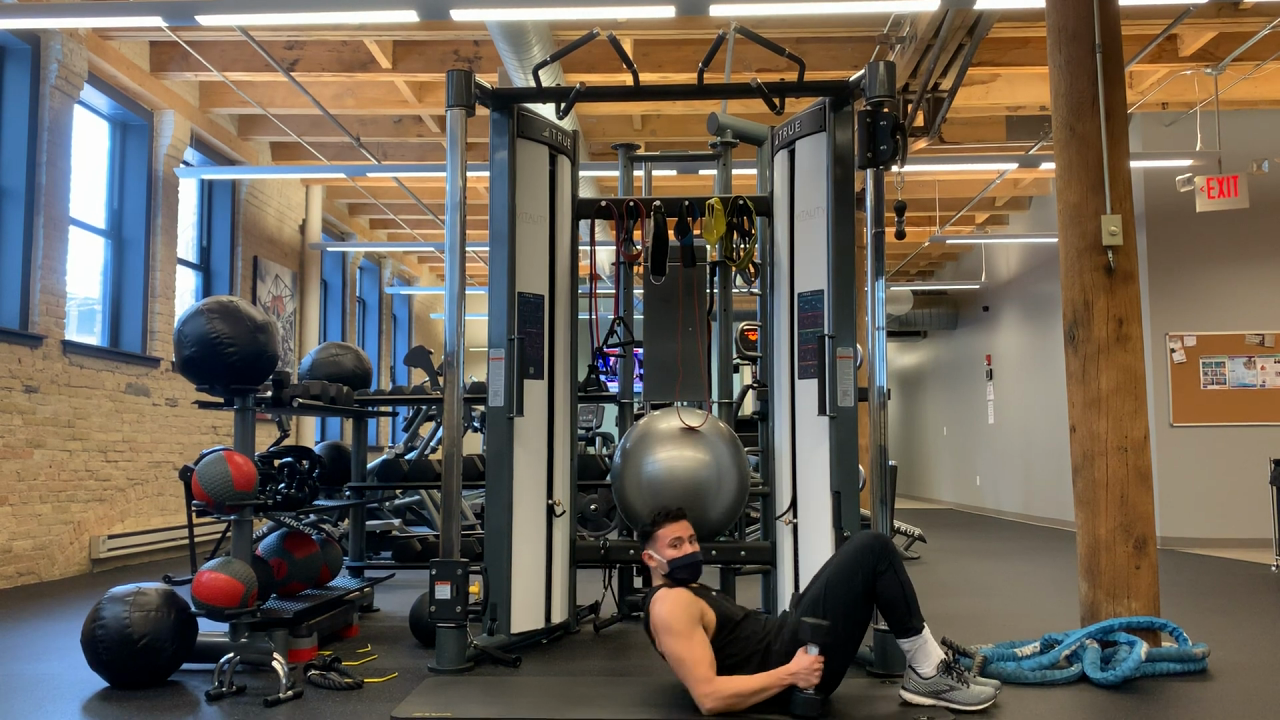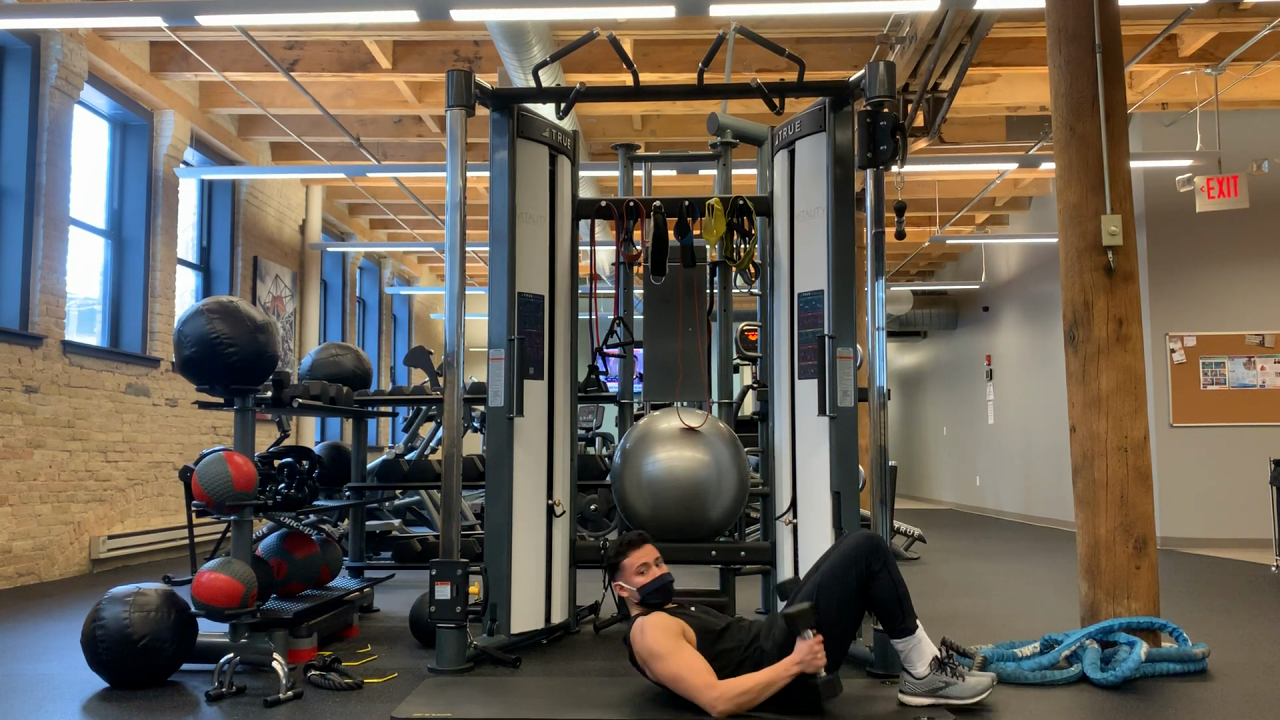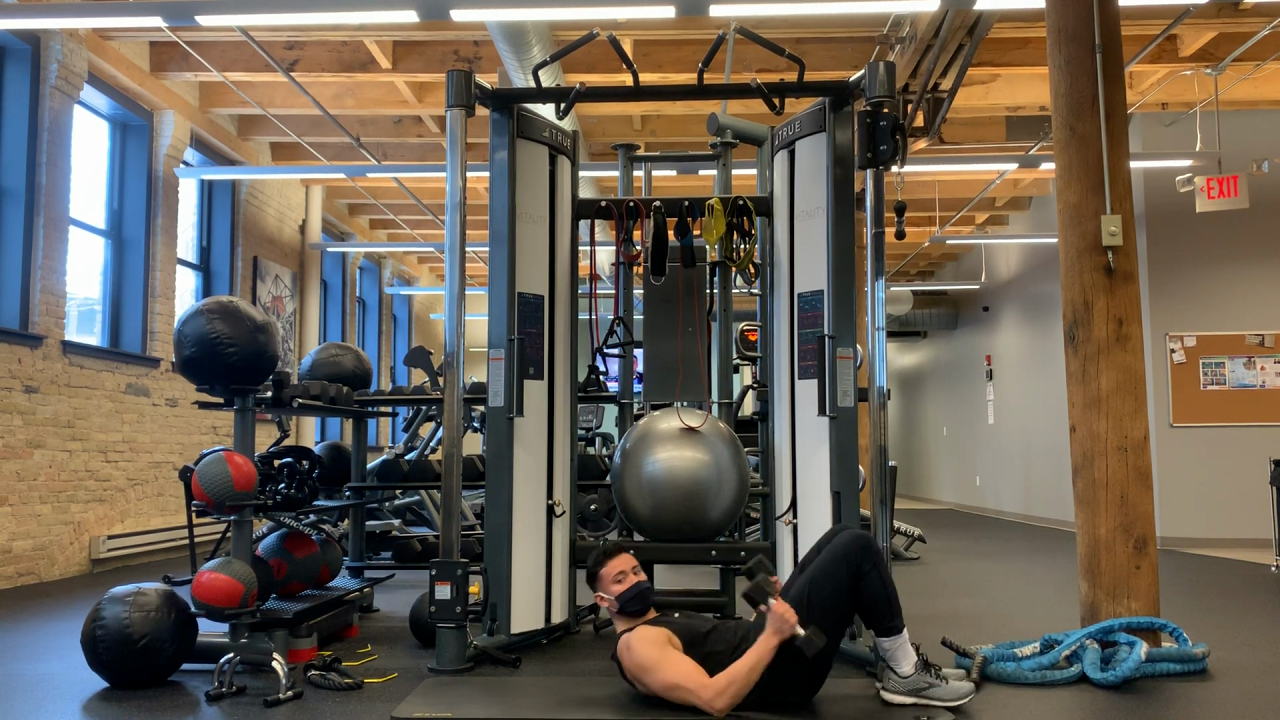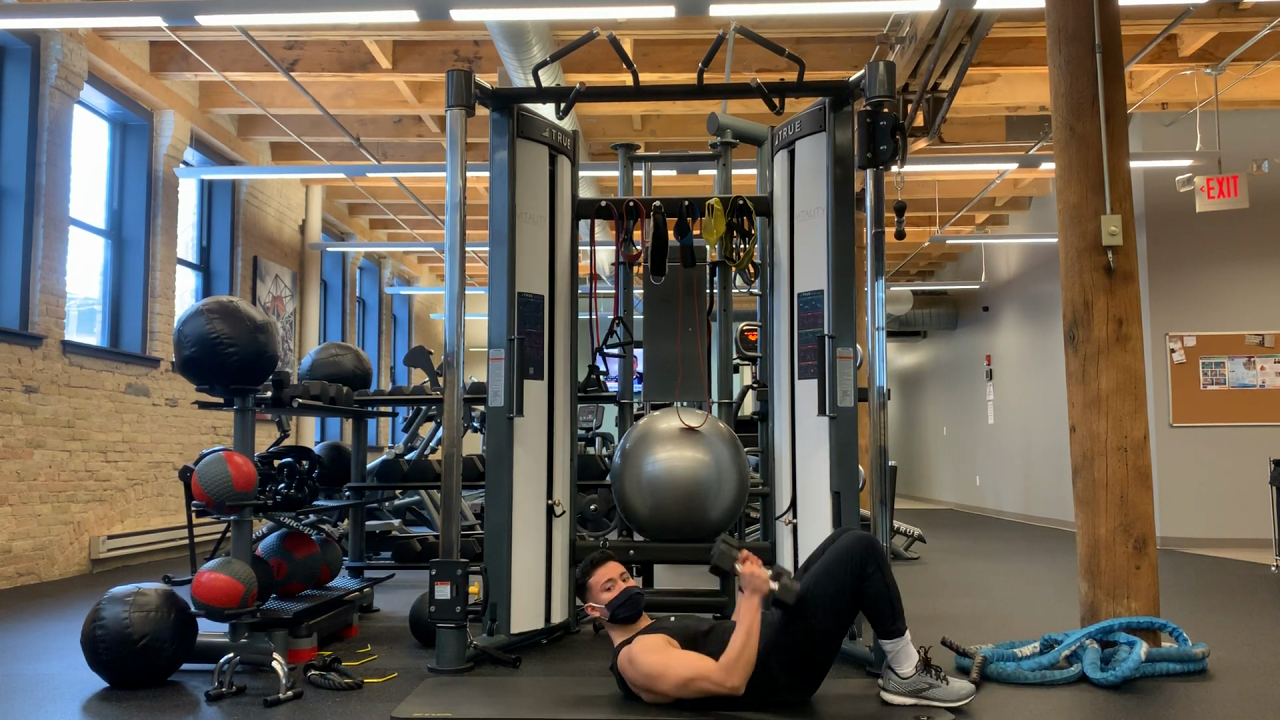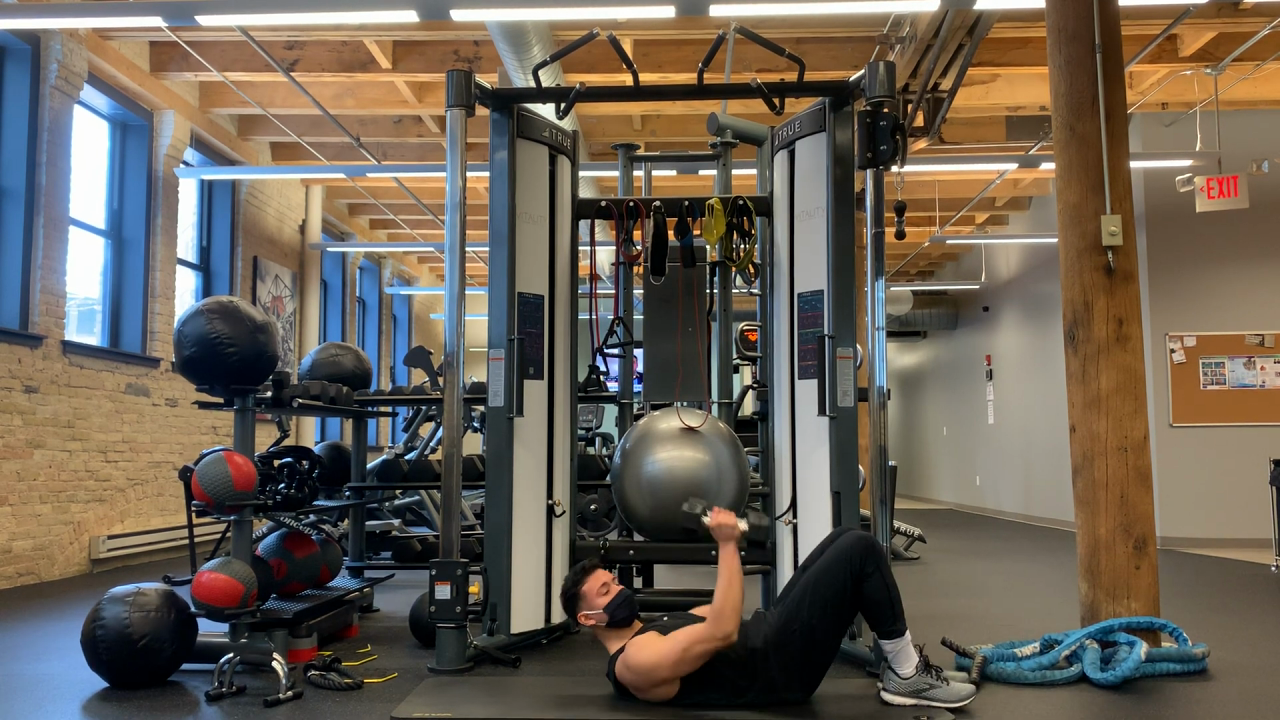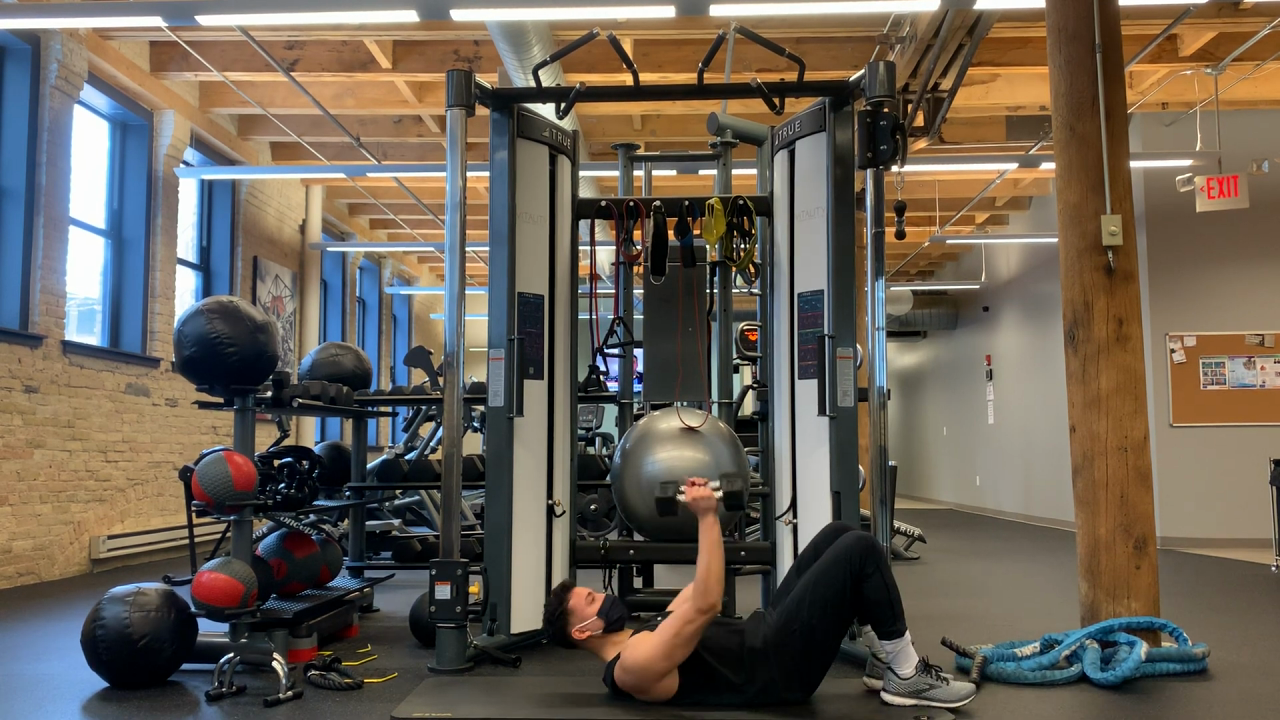
dt=0.2s
person 1, frame 1
left shoulder: (685, 592)
right shoulder: (671, 606)
right elbow: (709, 698)
right wrist: (788, 675)
left hip: (788, 642)
right hip: (794, 663)
left knee: (866, 546)
right knee: (874, 548)
left ankle: (931, 663)
right ankle: (927, 676)
person 1, frame 2
left shoulder: (666, 613)
right shoulder: (651, 631)
right wrist: (794, 664)
left hip: (777, 639)
right hip: (785, 671)
left knee: (858, 544)
right knee: (867, 549)
left ankle: (925, 658)
right ankle: (920, 674)
person 1, frame 3
left shoulder: (653, 624)
right shoulder: (637, 646)
left wrist: (768, 620)
right wrist: (772, 637)
left hip: (769, 642)
right hip: (782, 672)
left knee: (843, 537)
right knee: (857, 548)
left ankle: (897, 660)
right ankle: (906, 674)
person 1, frame 4
left shoulder: (651, 631)
right shoulder: (637, 657)
right elbow: (731, 681)
left wrist: (748, 593)
right wrist: (753, 596)
left hip: (772, 642)
right hip: (783, 667)
left knee: (848, 541)
right knee: (861, 551)
left ankle: (902, 660)
right ankle: (906, 675)
person 1, frame 5
left shoulder: (645, 635)
right shoulder: (635, 662)
left elbow: (716, 617)
right elbow: (723, 631)
left wrist: (727, 542)
right wrist: (726, 545)
left hip: (766, 634)
right hip: (781, 667)
left knee: (847, 540)
right knee: (860, 550)
left ankle: (901, 658)
right ankle: (906, 675)
person 1, frame 6
left shoulder: (640, 639)
right shoulder: (634, 666)
left elbow: (701, 588)
right elbow: (707, 603)
left wrist: (707, 515)
right wrist: (707, 516)
left hip: (764, 633)
right hip: (780, 667)
left knee: (840, 534)
right knee: (859, 550)
left ankle: (885, 659)
right ankle: (905, 674)
